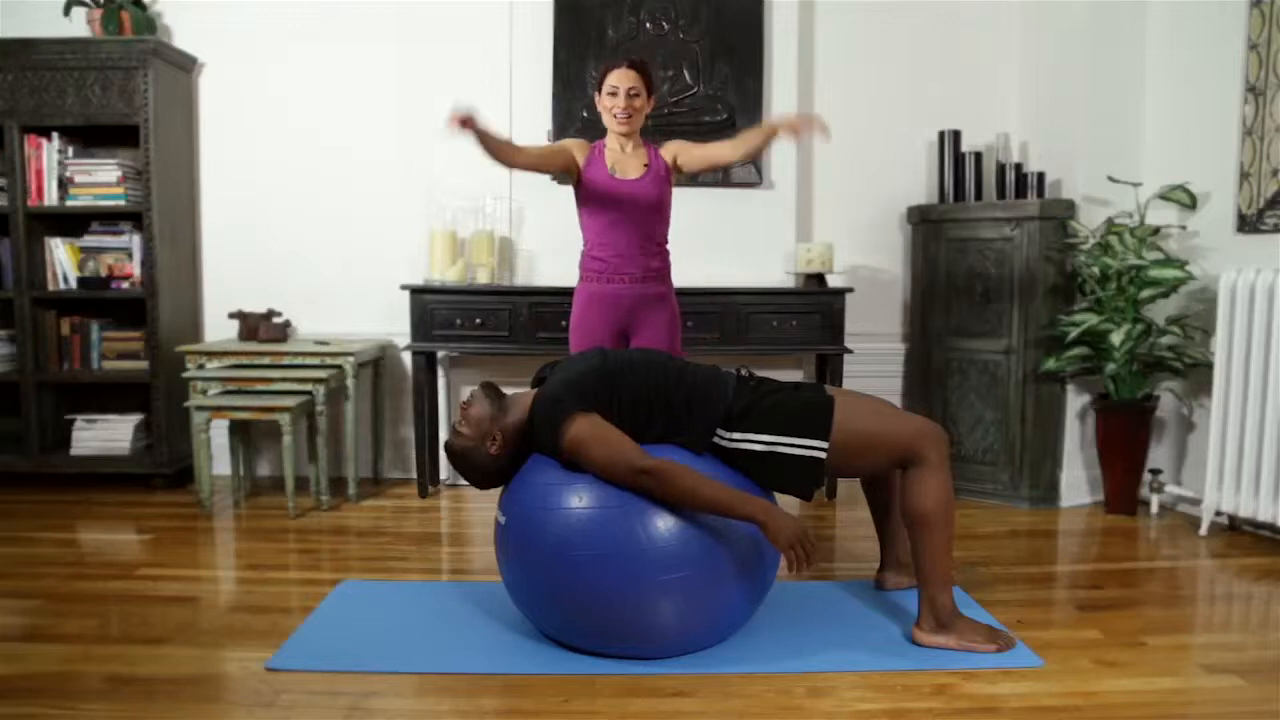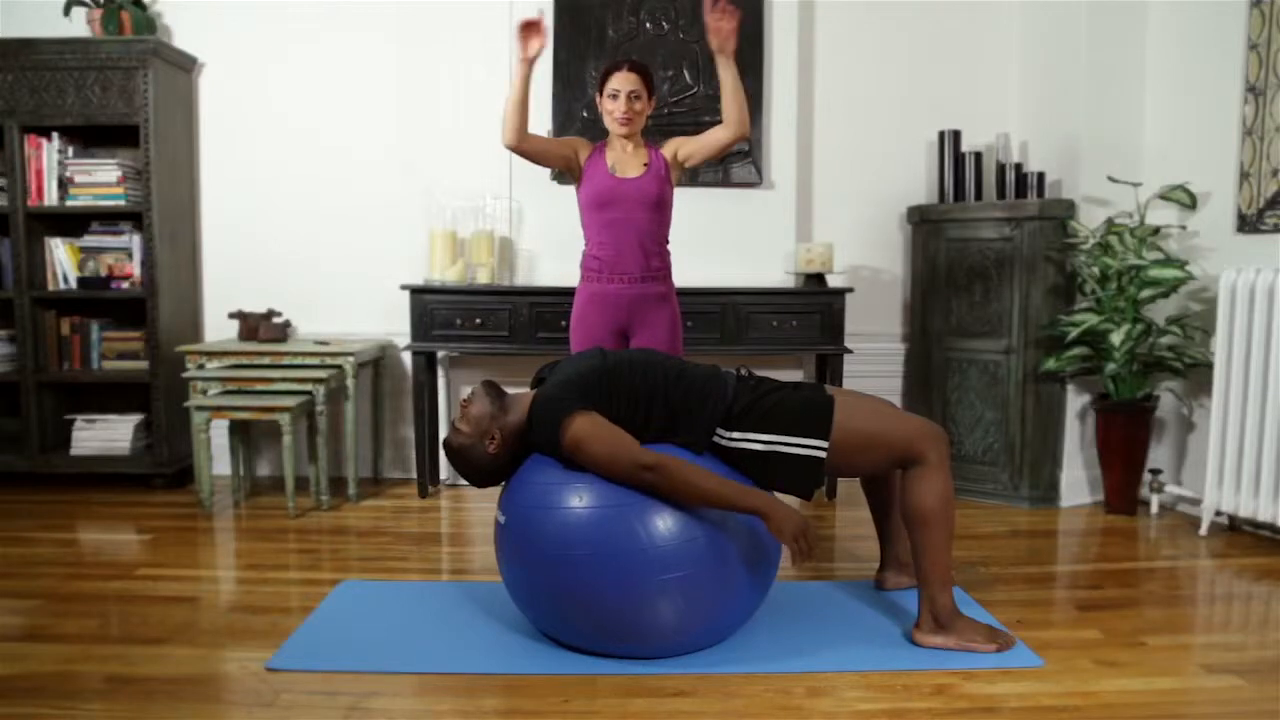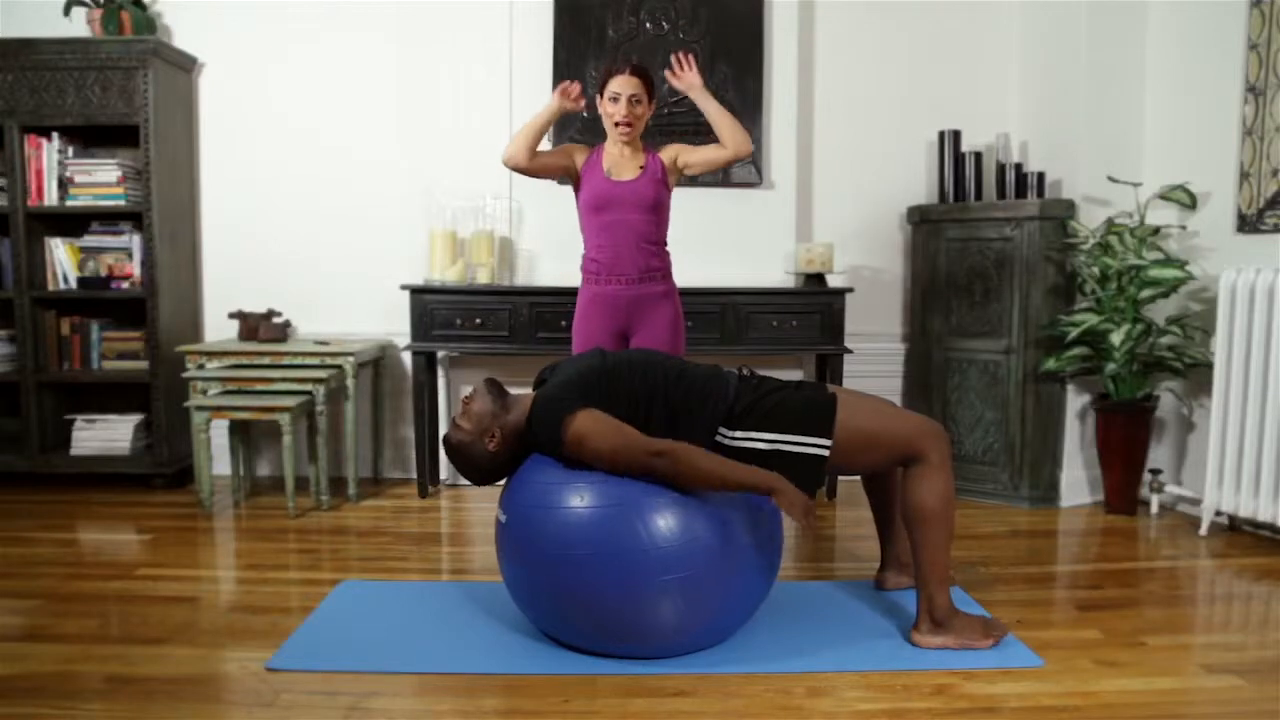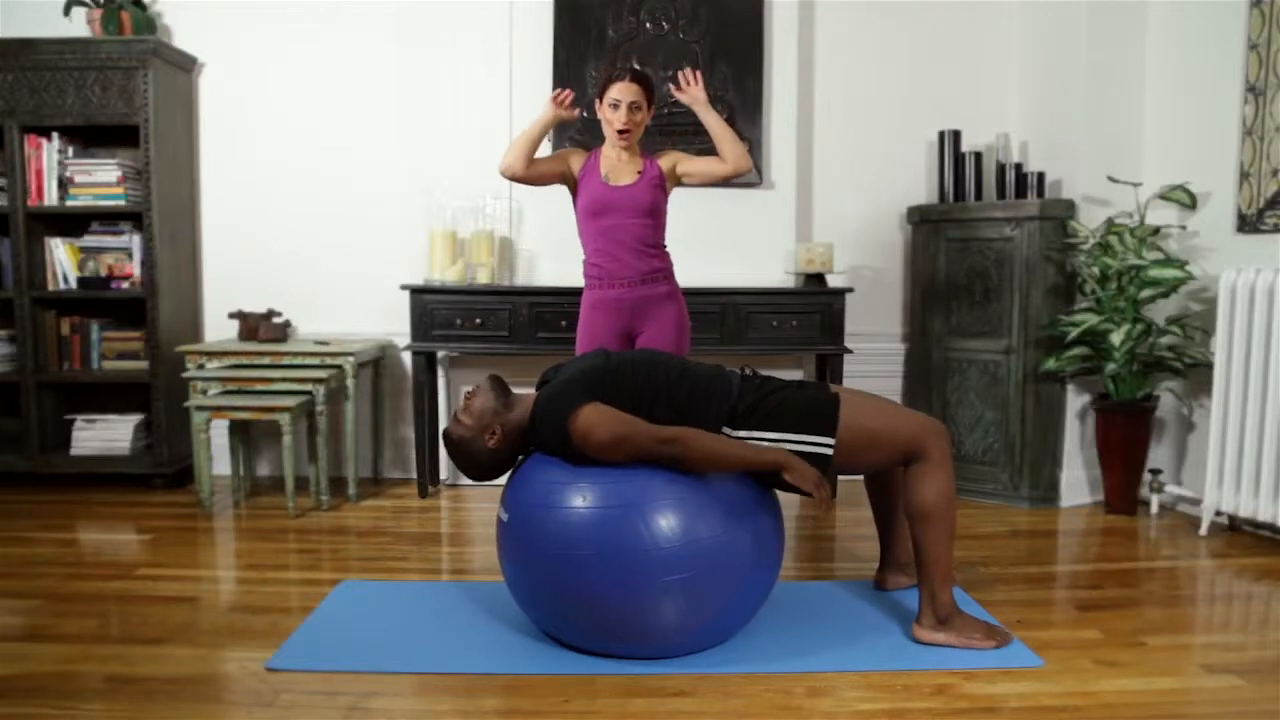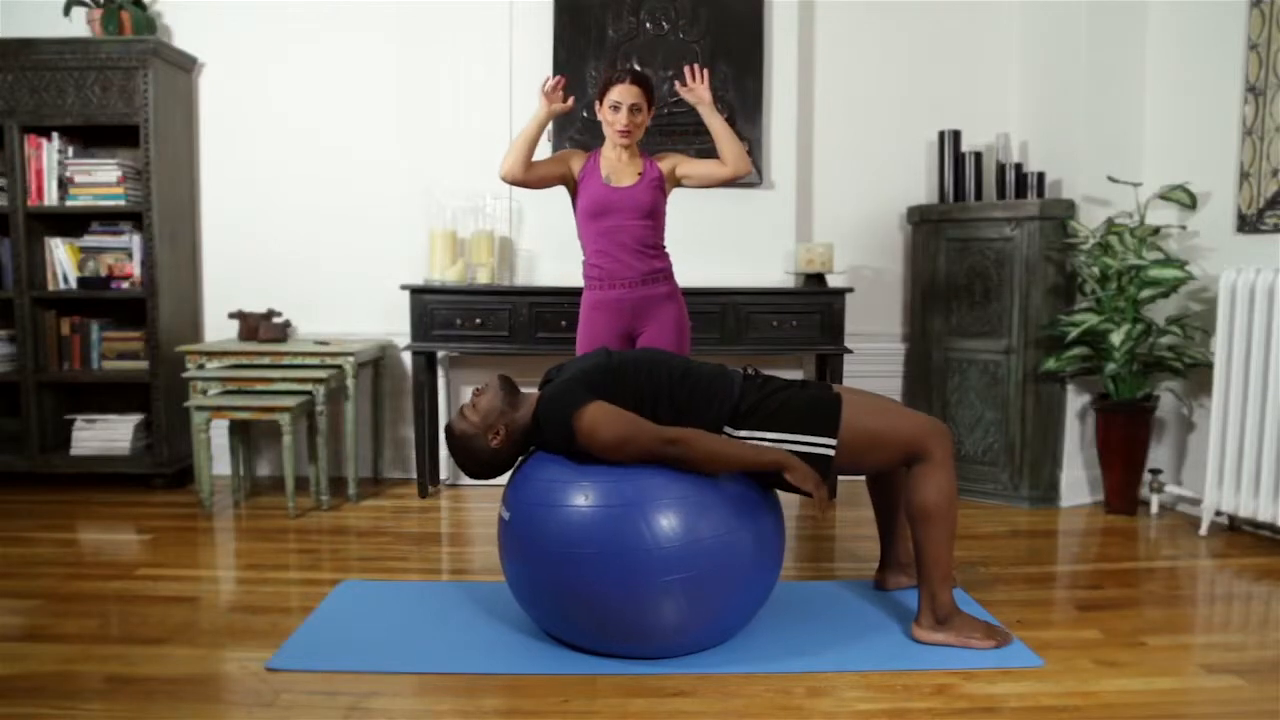
dt=0.2s
person 1, frame 1
left shoulder: (548, 387)
right shoulder: (555, 425)
right elbow: (649, 470)
right wrist: (763, 514)
left hip: (734, 394)
right hip: (739, 424)
left knee: (888, 428)
right knee: (925, 443)
left ankle: (897, 563)
right ankle: (939, 618)
person 1, frame 2
left shoulder: (546, 386)
right shoulder: (554, 425)
right elbow: (651, 467)
right wrist: (766, 505)
left hip: (734, 390)
right hip: (737, 422)
left knee: (888, 426)
right knee: (925, 441)
left ankle: (897, 563)
right ankle: (939, 617)
person 1, frame 3
left shoulder: (548, 388)
right shoulder: (556, 424)
right elbow: (658, 455)
right wrist: (772, 482)
left hip: (735, 391)
right hip: (740, 421)
left knee: (888, 430)
right knee: (926, 441)
left ankle: (898, 565)
right ankle: (937, 616)
person 1, frame 4
left shoulder: (551, 389)
right shoulder: (560, 420)
right elbow: (667, 442)
right wrist: (780, 460)
left hip: (737, 391)
right hip: (742, 418)
left knee: (891, 429)
right knee: (927, 438)
left ankle: (898, 564)
right ankle: (939, 613)
person 1, frame 5
left shoulder: (554, 390)
right shoulder: (564, 419)
right elbow: (671, 442)
right wrist: (780, 459)
left hip: (740, 392)
right hip: (748, 420)
left knee: (893, 430)
right knee: (930, 440)
left ankle: (898, 564)
right ankle: (938, 614)
person 2, frame 1
left shoulder: (669, 156)
right shoulder: (579, 155)
left elbow: (732, 151)
right elbow: (517, 157)
left wrist: (773, 128)
right wrist: (480, 132)
left hip: (655, 302)
right hip: (596, 303)
person 2, frame 2
left shoulder: (669, 156)
right shoulder: (581, 155)
left elbow: (735, 130)
right elbow: (514, 140)
left wrist: (723, 56)
right wrist: (526, 64)
left hip: (655, 300)
right hip: (596, 299)
person 2, frame 3
left shoulder: (667, 161)
right shoulder: (581, 160)
left elbow: (739, 148)
right elbow: (515, 158)
left wrist: (698, 94)
right wrist: (557, 108)
left hip: (657, 301)
right hip: (597, 302)
person 2, frame 4
left shoulder: (664, 165)
right shoulder: (577, 164)
left elbow: (737, 163)
right elbow: (512, 167)
left wrist: (701, 107)
right wrist: (551, 116)
left hip: (660, 304)
right hip: (602, 306)
person 2, frame 5
left shoulder: (664, 167)
right shoulder: (576, 165)
left elbow: (737, 166)
right elbow: (512, 172)
left wrist: (705, 108)
right wrist: (545, 113)
left hip: (660, 304)
right hip: (601, 306)
